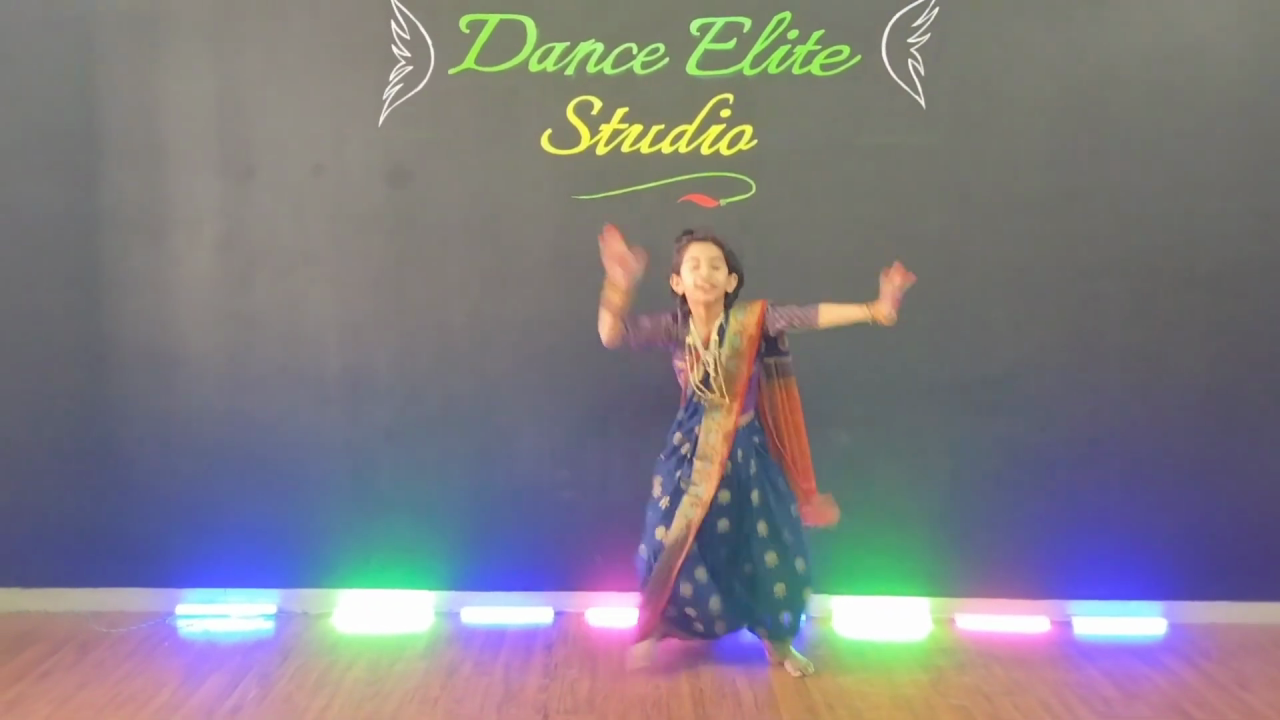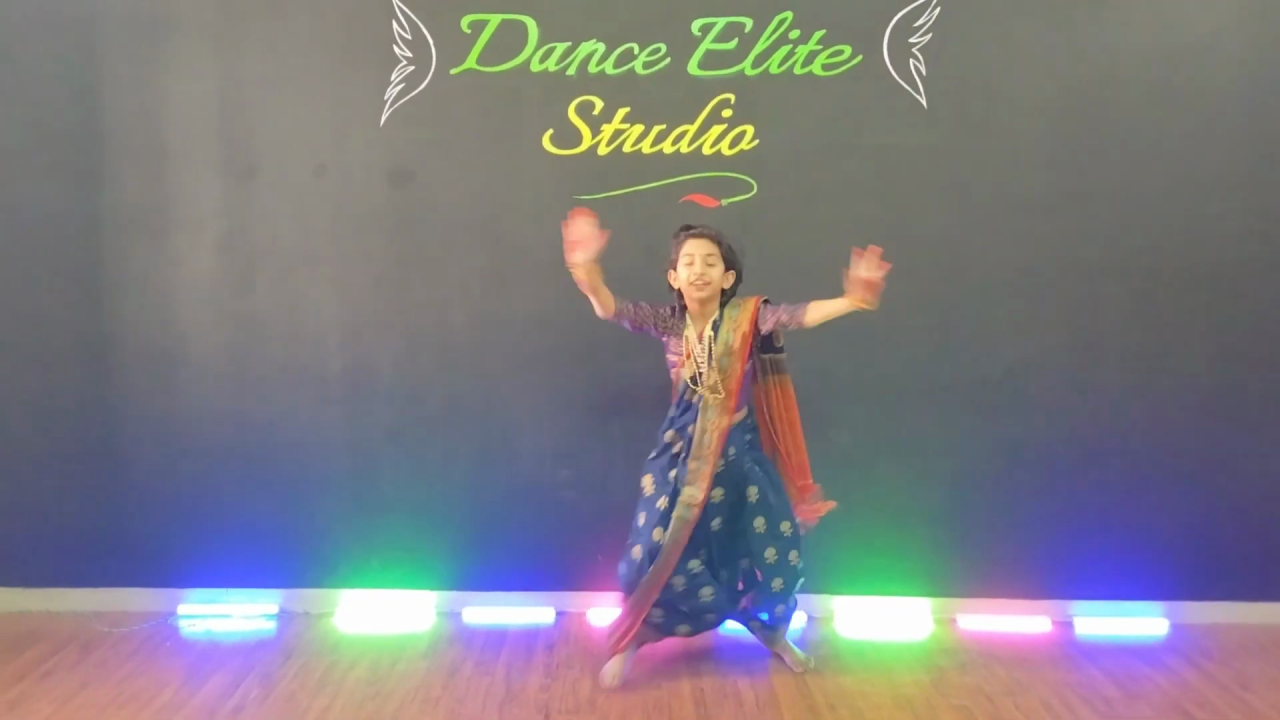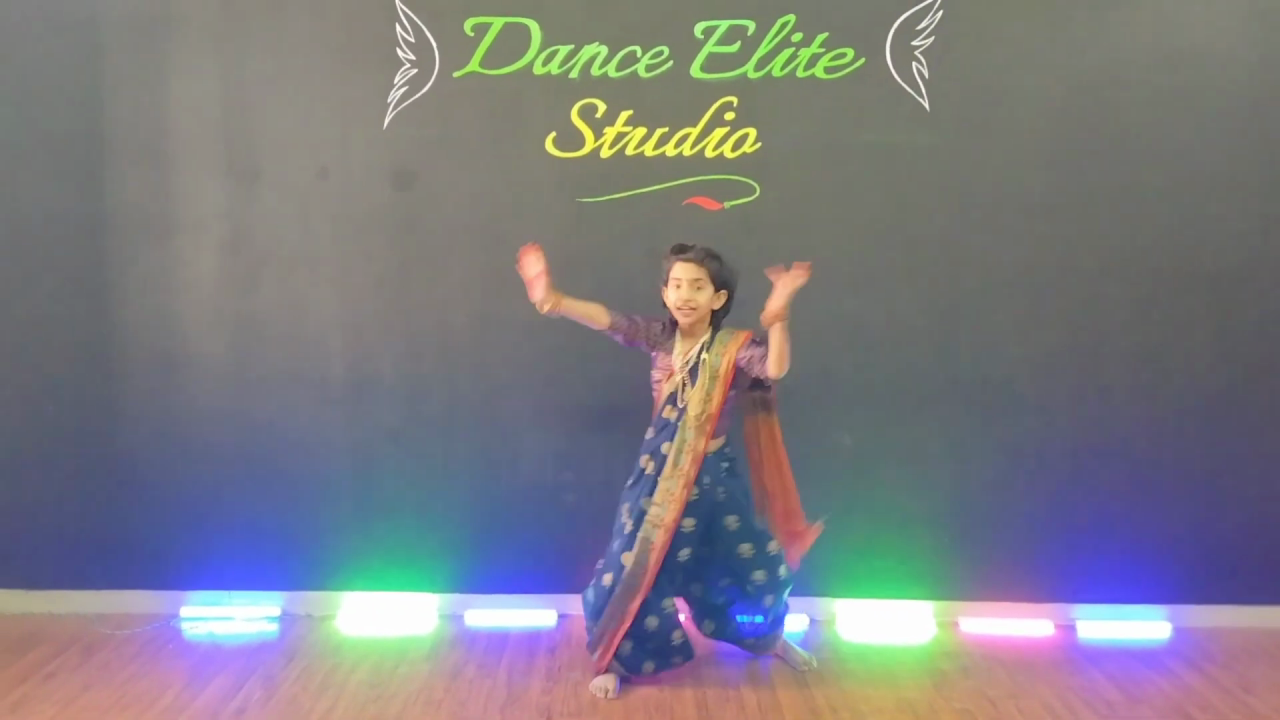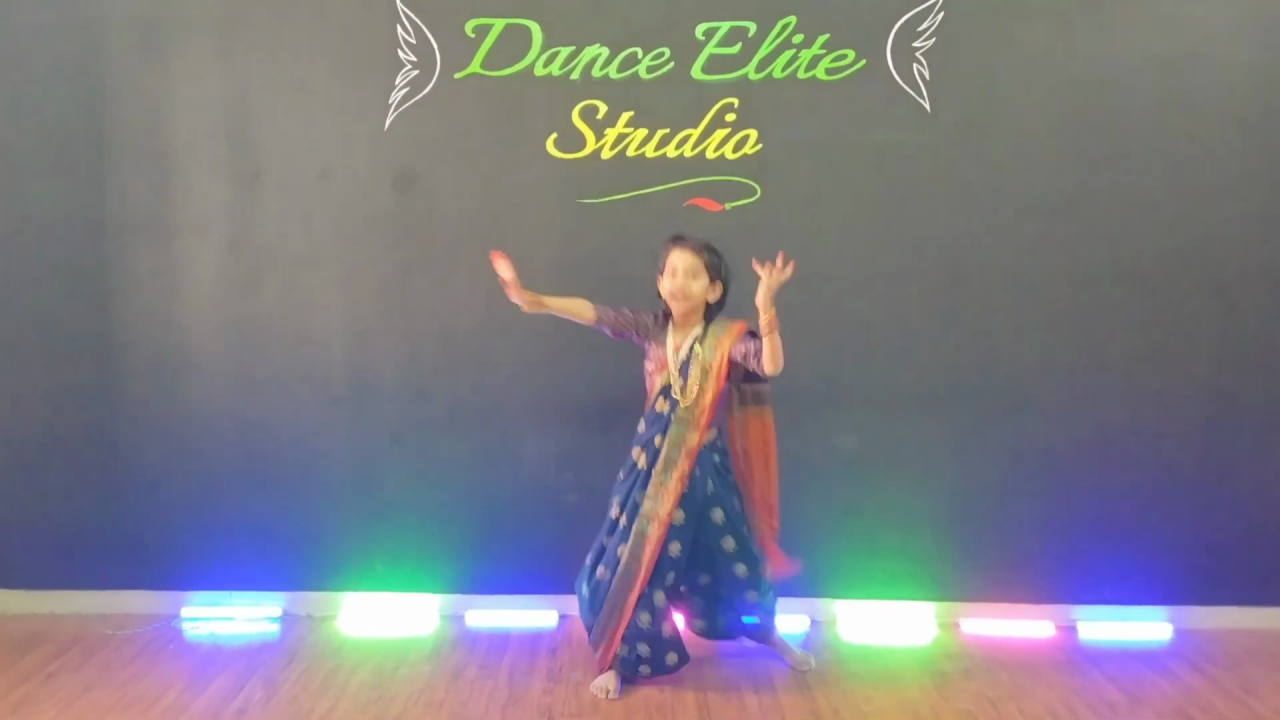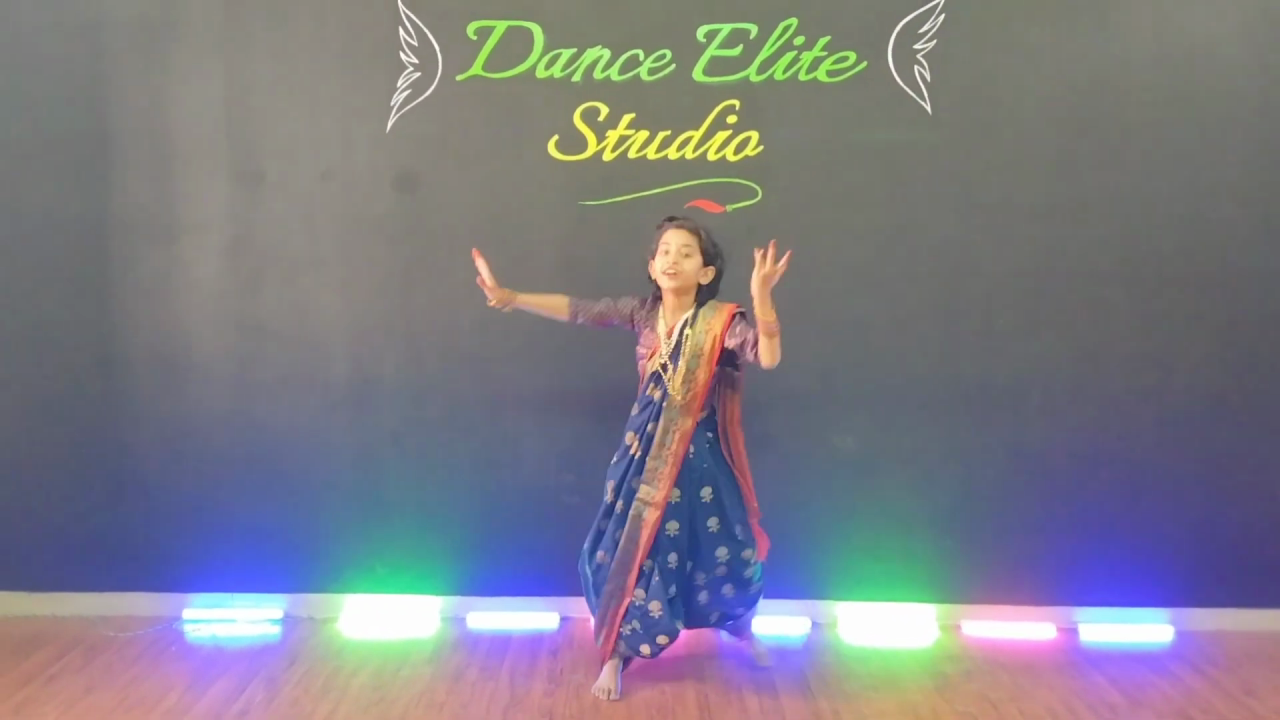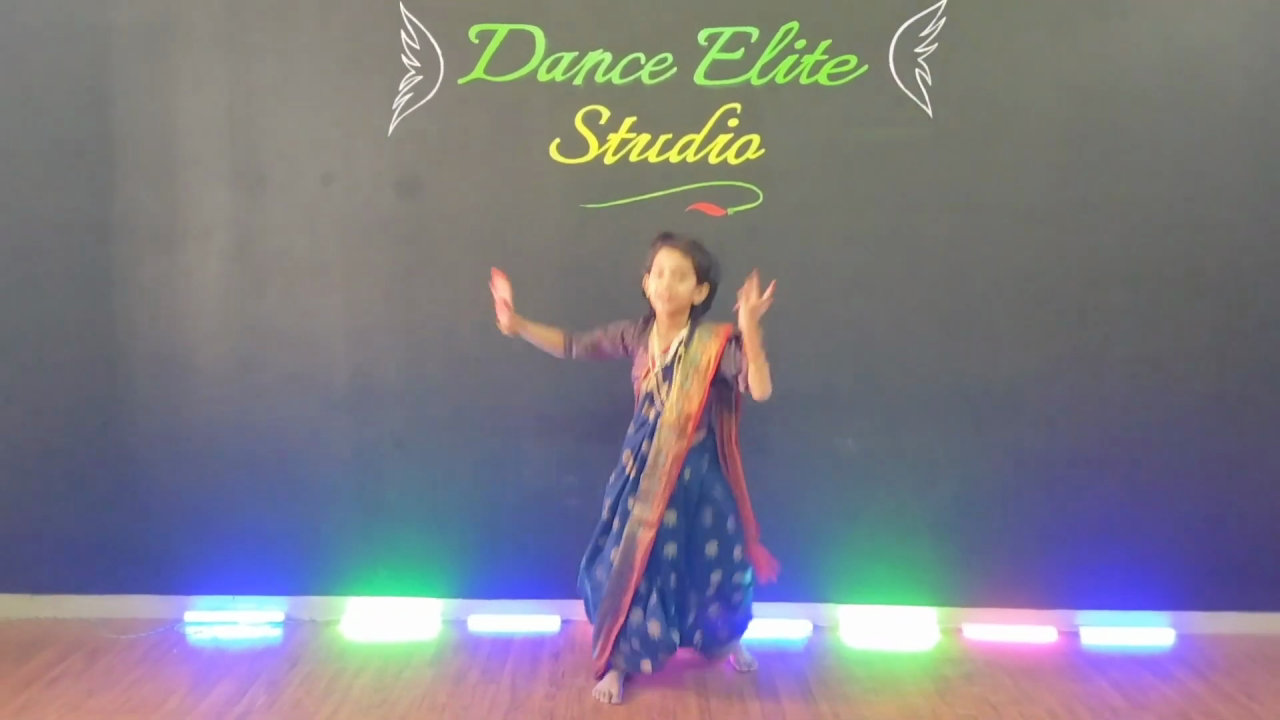
dt=0.1s
person 1, frame 1
left shoulder: (752, 319)
right shoulder: (670, 327)
left elbow: (810, 316)
right elbow: (612, 338)
left wrist: (875, 311)
right wrist: (618, 287)
left hip: (745, 450)
right hip: (689, 451)
left knee: (772, 543)
right knee: (672, 543)
left ankle: (777, 639)
right ankle: (658, 627)
person 1, frame 2
left shoulder: (747, 316)
right shoulder: (666, 321)
left elbow: (800, 315)
right elbow: (611, 309)
left wrist: (853, 298)
right wrist: (585, 269)
left hip: (741, 451)
right hip: (682, 450)
left knee: (769, 543)
right knee: (660, 546)
left ankle: (772, 633)
right ankle: (627, 643)
person 1, frame 3
left shoulder: (735, 347)
right shoulder: (655, 336)
left elbow: (775, 368)
right elbow: (607, 318)
left wrist: (777, 313)
right wrist: (550, 298)
left hip: (713, 476)
right hip: (658, 473)
left knee: (759, 563)
right knee: (630, 570)
left ankle: (770, 639)
right ankle: (617, 661)
person 1, frame 4
left shoulder: (730, 338)
right shoulder: (653, 328)
left elbow: (771, 365)
right elbow: (598, 316)
left wrist: (767, 308)
right wrist: (530, 299)
left hip: (705, 467)
right hip: (651, 466)
left knee: (738, 560)
right knee: (624, 563)
left ankle: (767, 634)
right ankle: (618, 660)
person 1, frame 5
left shoulder: (721, 321)
right shoulder: (640, 312)
left elbow: (768, 357)
right elbow: (576, 310)
left wrist: (761, 296)
right wrist: (507, 297)
left hip: (697, 450)
right hip: (643, 451)
left knee: (726, 545)
right knee: (624, 548)
left ankle: (738, 623)
right ankle: (616, 653)
person 1, frame 6
left shoulder: (717, 341)
right shoulder: (634, 335)
left elbow: (760, 390)
right elbow: (572, 345)
left wrist: (750, 330)
right wrist: (515, 323)
left hip: (696, 471)
right hip: (642, 468)
left knee: (718, 564)
right knee: (623, 562)
left ankle: (723, 641)
right ankle: (617, 662)
